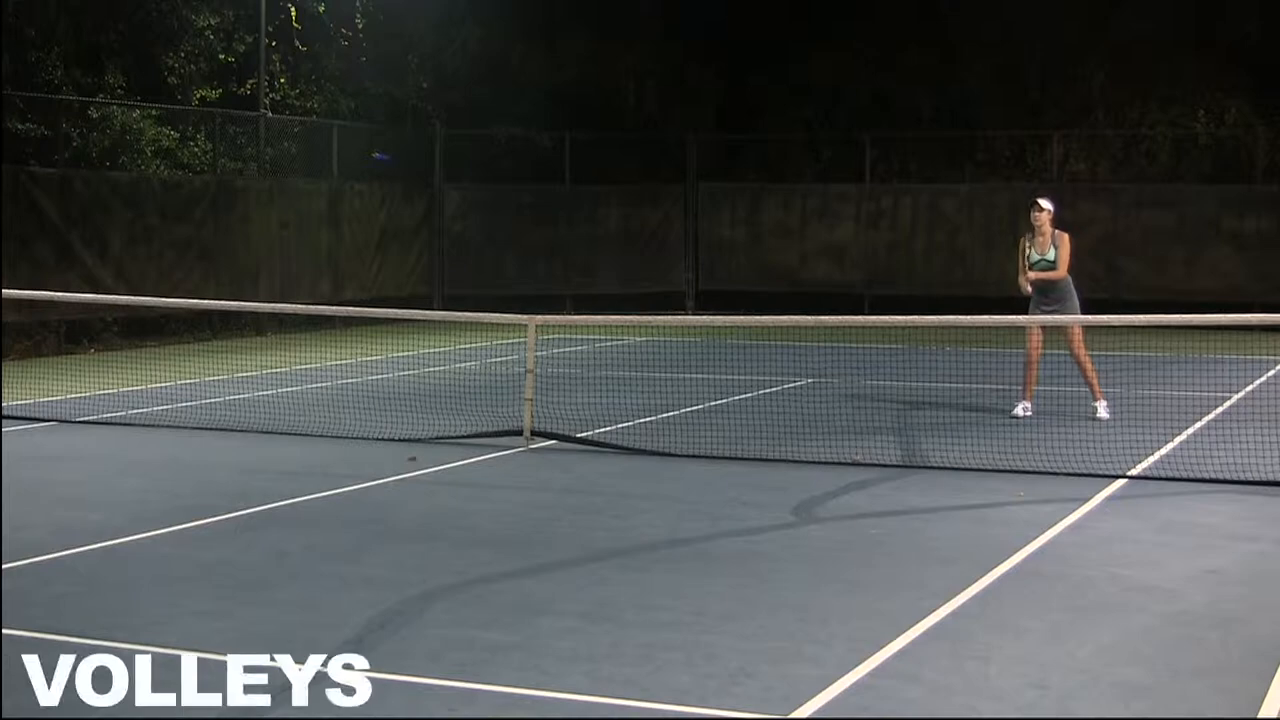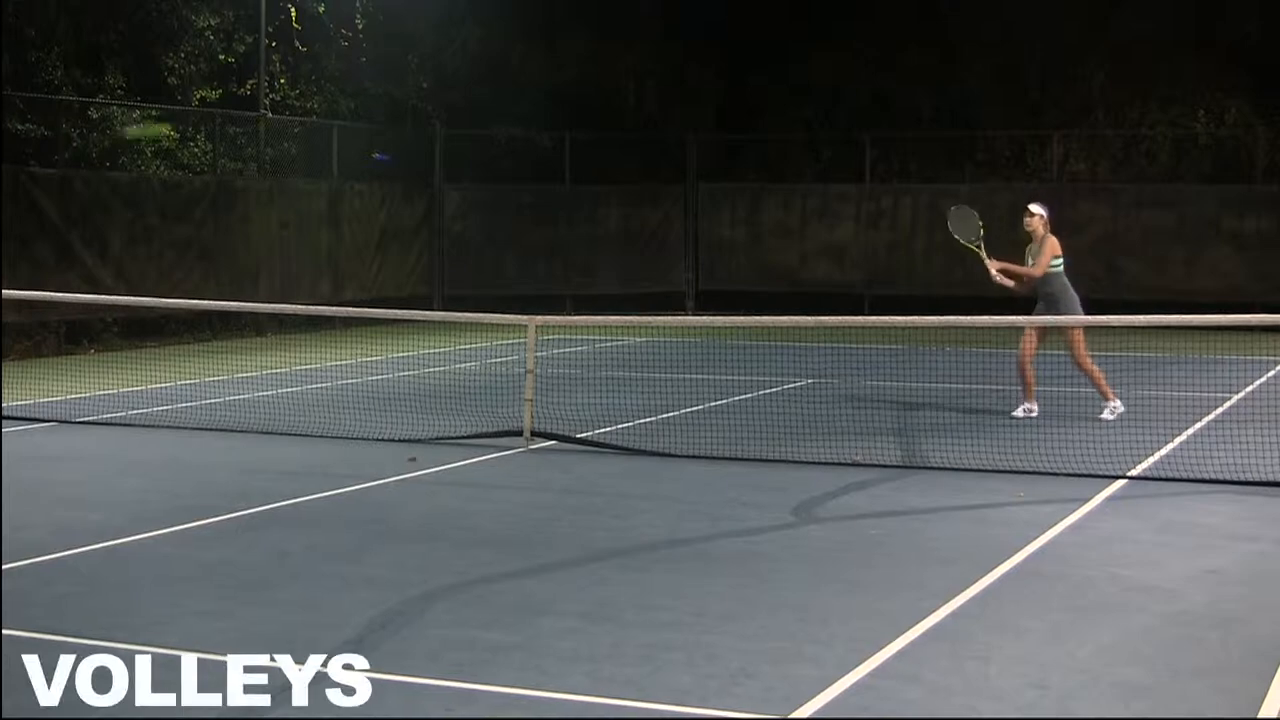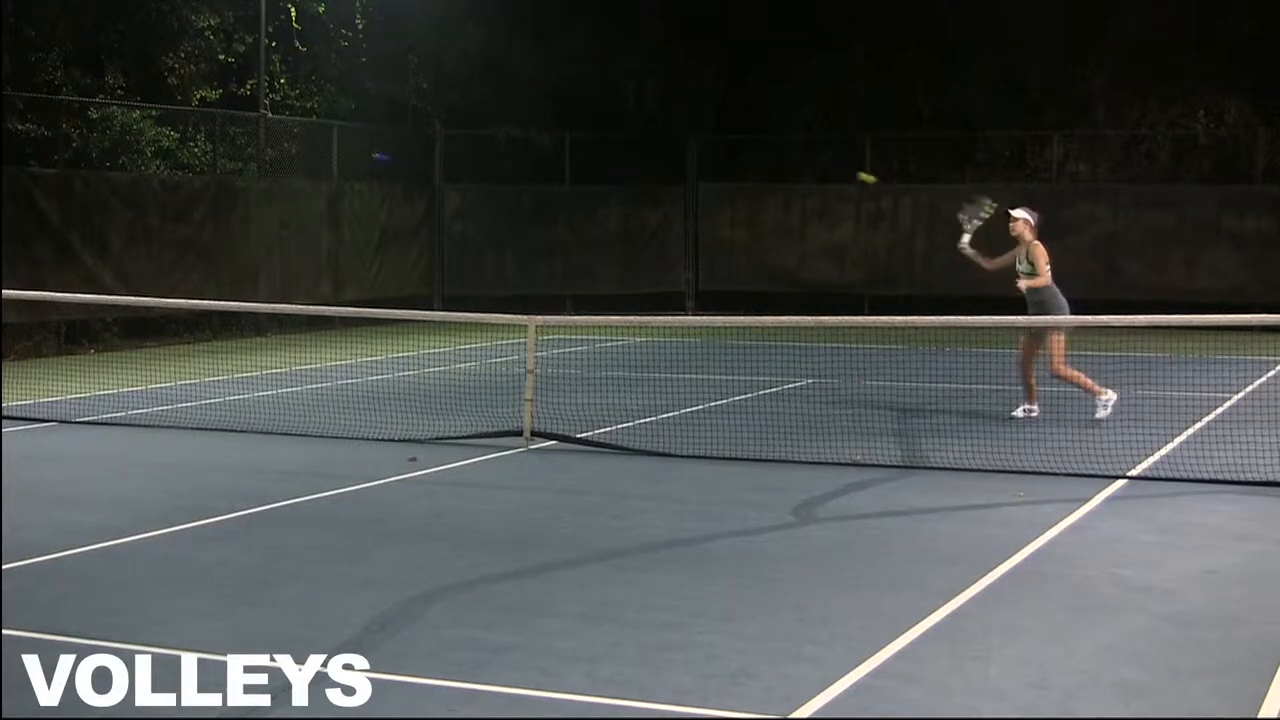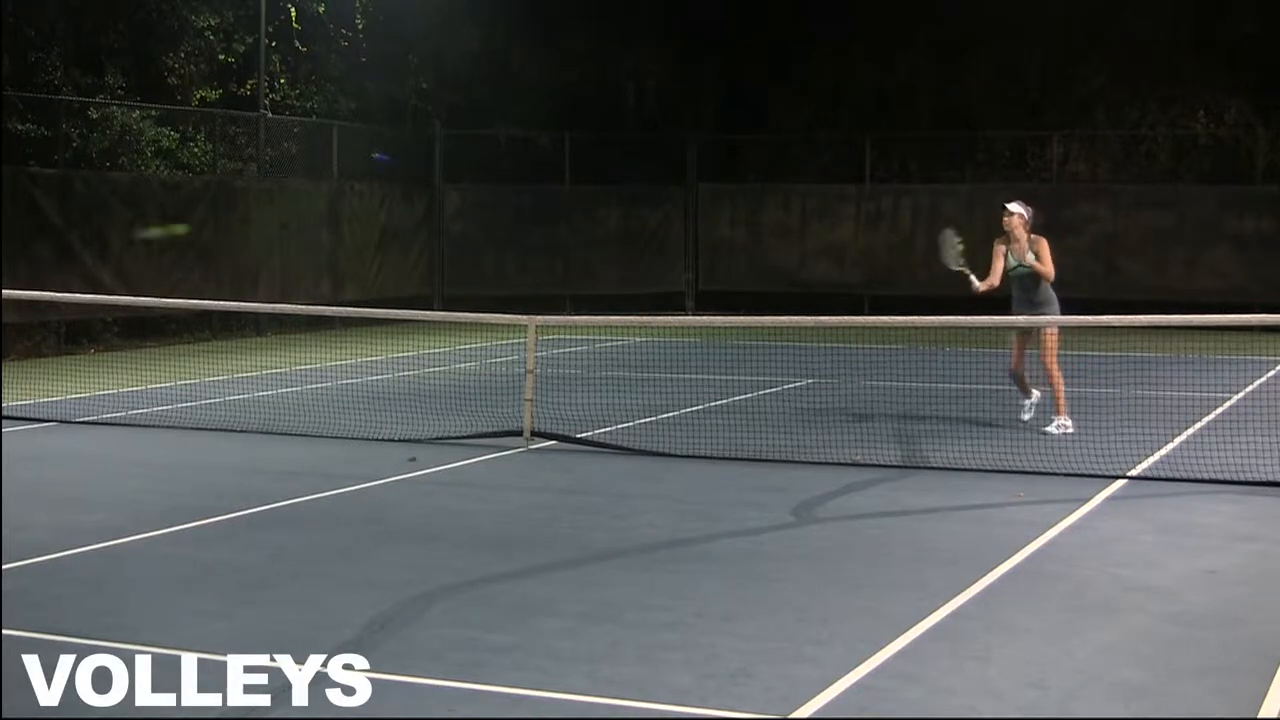
dt=0.4s
person 1, frame 1
left shoulder: (1062, 237)
right shoulder: (1025, 241)
left elbow: (1061, 272)
right elbow: (1022, 275)
left wrist: (1036, 275)
right wrist: (1025, 284)
left hip: (1064, 299)
right hip: (1039, 301)
left knee: (1079, 353)
right knee: (1032, 354)
left ankle: (1100, 401)
right ankle: (1026, 403)
person 1, frame 2
left shoulder: (1050, 241)
right shoulder: (1030, 248)
left elbow: (1037, 271)
right elbow: (1027, 285)
left wrist: (1002, 265)
right wrist: (1003, 279)
left hip: (1065, 304)
right hip: (1044, 305)
left knee: (1080, 359)
right knee: (1024, 356)
left ankle: (1112, 401)
right ankle: (1029, 404)
person 1, frame 3
left shoulder: (1035, 247)
right shoulder: (1019, 249)
left elbow: (1046, 280)
right elbow: (991, 265)
left wrist: (1027, 283)
right wrist: (970, 252)
left hip: (1053, 310)
right hip: (1036, 311)
left knee: (1057, 368)
right knee: (1025, 363)
left ankle: (1102, 394)
right ankle: (1030, 405)
person 1, frame 4
left shoulder: (1038, 242)
right shoulder: (1001, 244)
left elbow: (1050, 276)
right elbow: (995, 277)
left wrist: (1030, 261)
right wrist: (984, 285)
left hip: (1044, 307)
right hip: (1021, 309)
left knee: (1050, 364)
right knee: (1015, 369)
left ankle: (1063, 419)
right ankle: (1029, 396)
